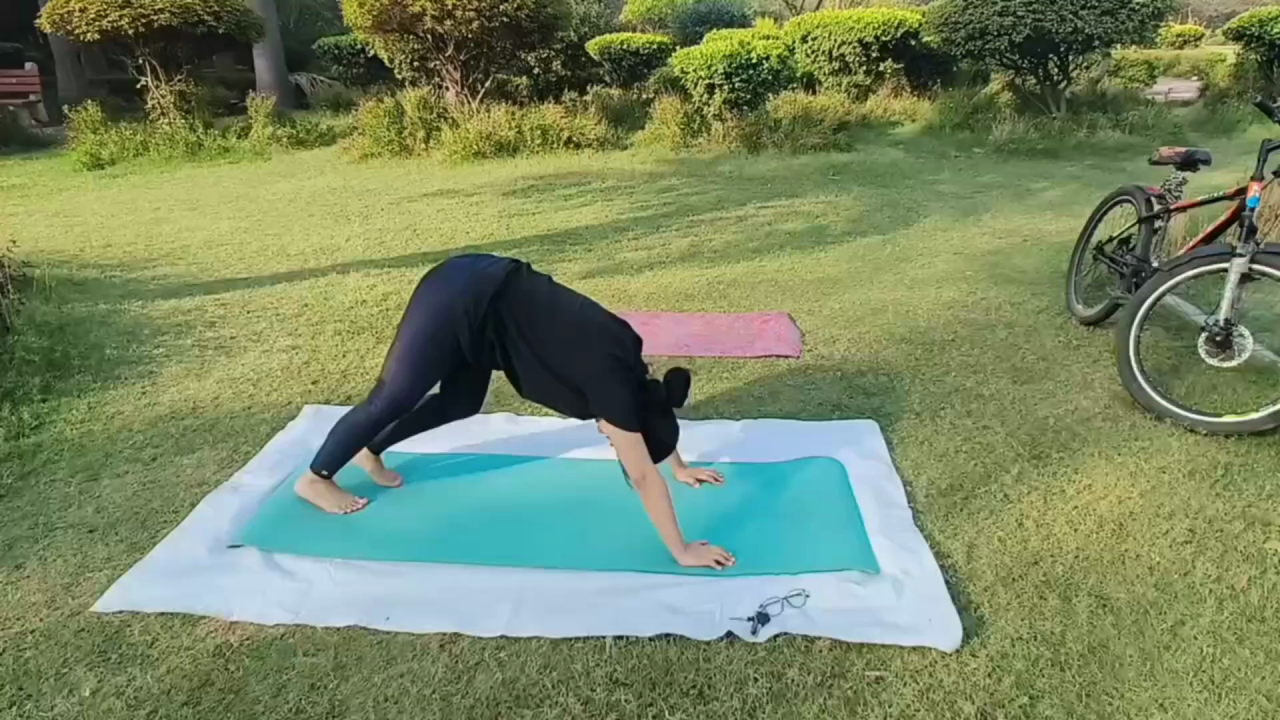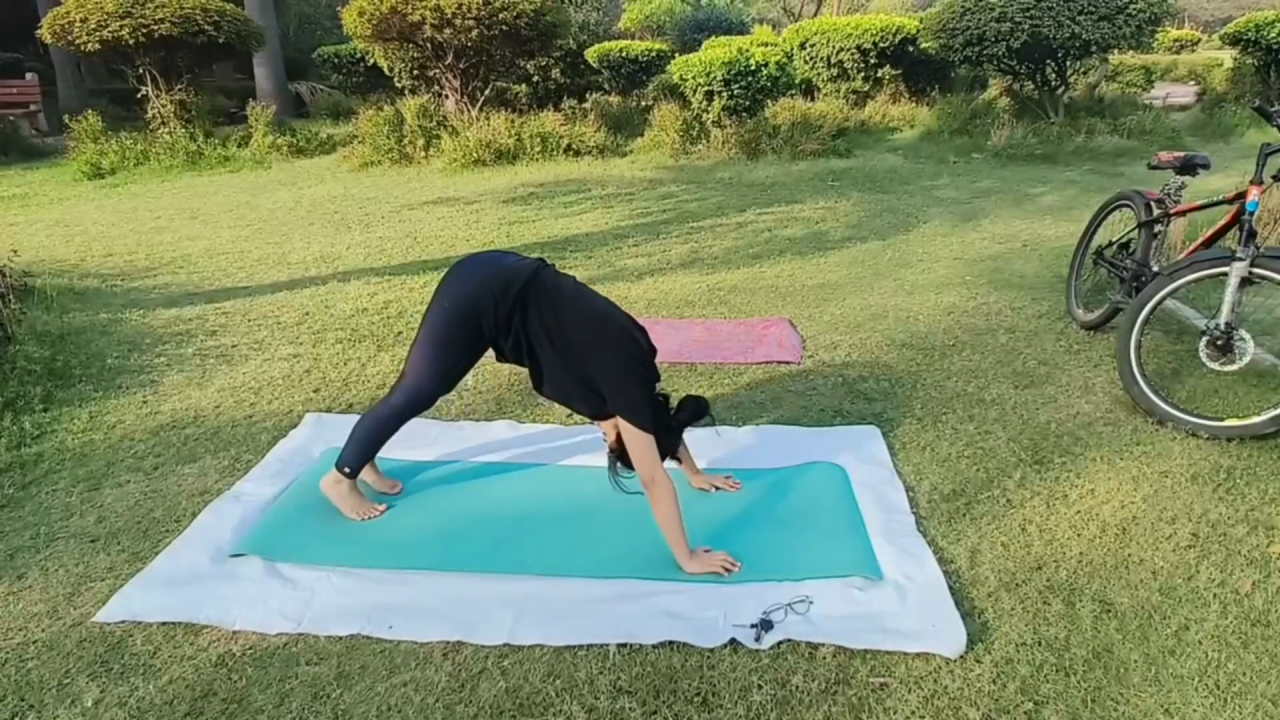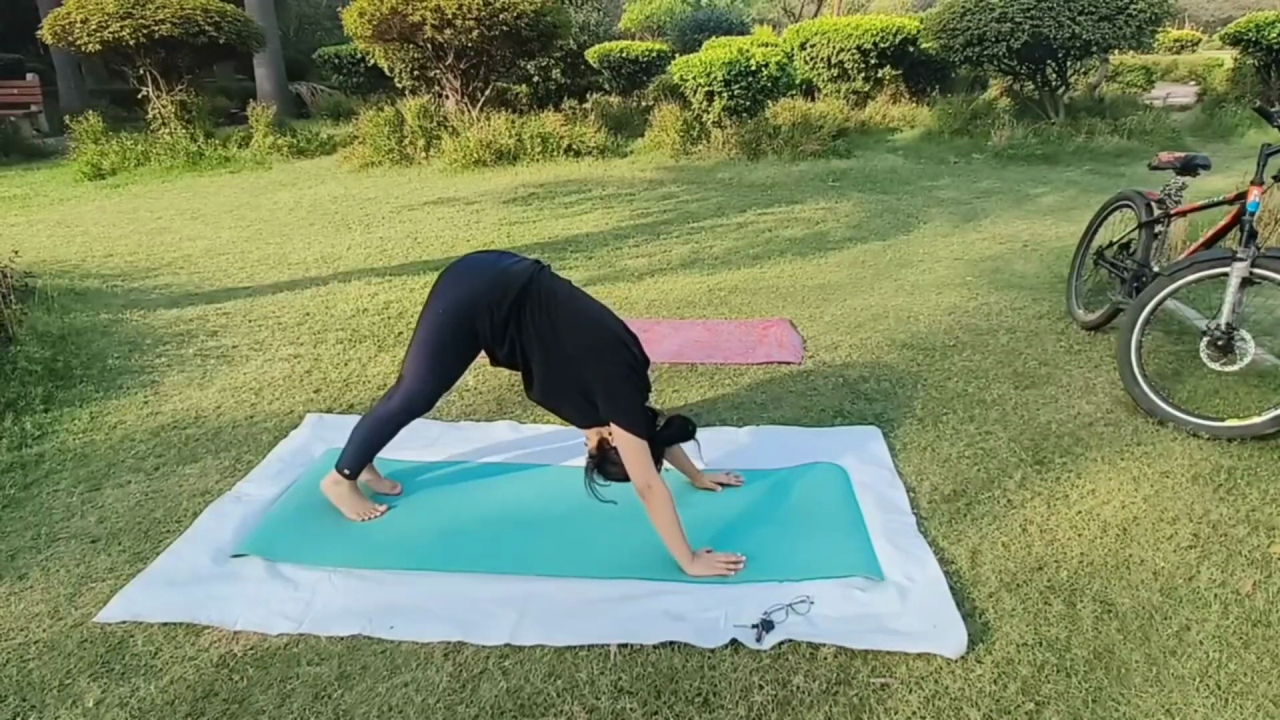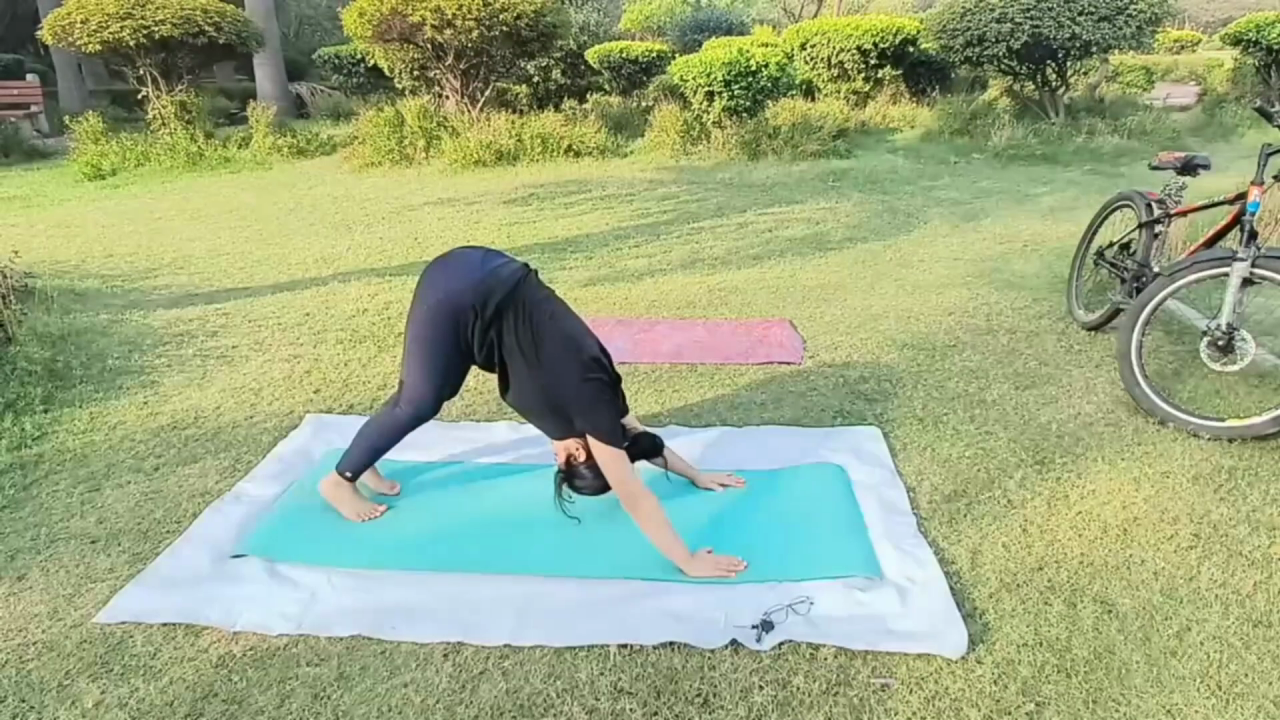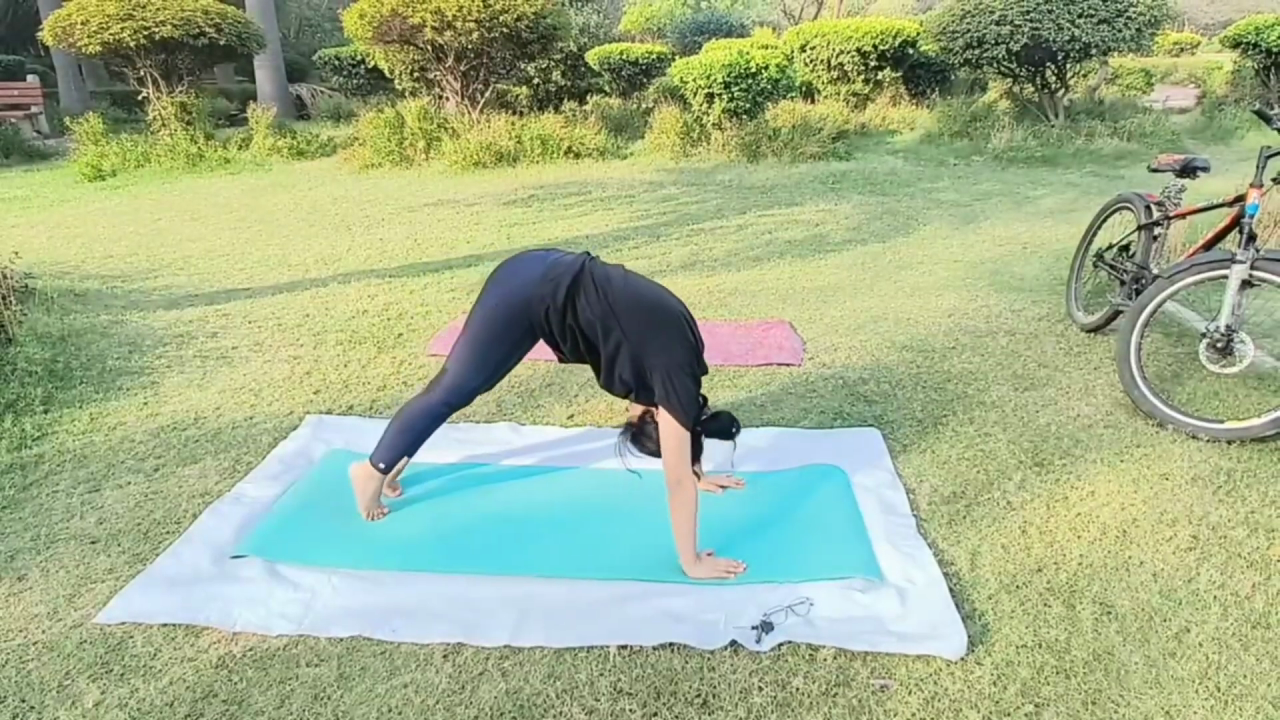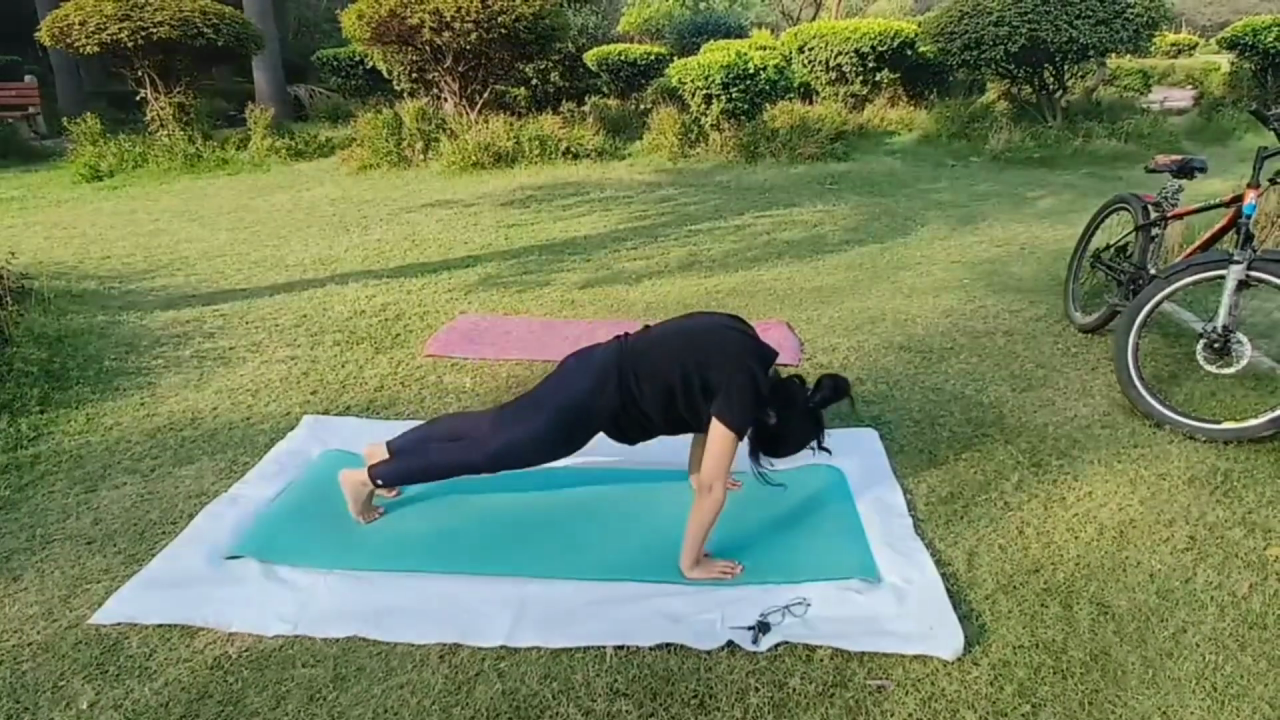
dt=0.7s
person 1, frame 1
left shoulder: (624, 361)
right shoulder: (611, 382)
left elbow: (654, 412)
right elbow: (644, 478)
left wrist: (681, 466)
right wrist: (683, 552)
left hip: (482, 288)
right hip: (460, 305)
left knee: (462, 403)
right knee: (392, 398)
left ankle: (369, 451)
right ankle: (315, 478)
person 1, frame 2
left shoulder: (635, 369)
right shoulder: (626, 385)
left elbow: (663, 422)
right elbow: (654, 479)
left wrist: (696, 473)
right wrist: (688, 559)
left hip: (502, 283)
right hip: (483, 294)
left knee: (433, 385)
right knee: (416, 392)
left ankle: (365, 461)
right ankle: (340, 478)
person 1, frame 3
left shoulder: (623, 376)
right shoulder: (617, 390)
left elbow: (655, 430)
right elbow: (649, 487)
left wrist: (698, 475)
right wrist: (690, 561)
left hip: (498, 283)
right hip: (478, 296)
left knee: (423, 389)
right knee: (414, 396)
left ankle: (363, 466)
right ankle: (341, 479)
person 1, frame 4
left shoulder: (595, 392)
right shoulder: (590, 404)
left elbow: (636, 436)
right elbow: (633, 496)
left wrist: (697, 476)
right wrist: (689, 562)
left hip: (482, 281)
right hip: (458, 295)
left knee: (425, 398)
right knee: (419, 403)
left ankle: (363, 464)
right ankle: (340, 481)
person 1, frame 5
left shoulder: (679, 359)
right shoulder: (676, 377)
right elbow: (679, 479)
left wrist: (700, 475)
right wrist: (692, 562)
left hip: (552, 279)
right hip: (536, 289)
left knee: (461, 386)
right knee: (453, 389)
left ankle: (397, 457)
right ankle: (373, 471)
person 1, frame 6
left shoulder: (746, 355)
right shoulder: (746, 386)
right elbow: (710, 486)
left wrist: (698, 470)
right wrist: (691, 563)
left hip: (599, 370)
right hip: (596, 396)
left knee: (491, 427)
right knee: (486, 450)
left ankle: (386, 451)
right ankle: (366, 477)
